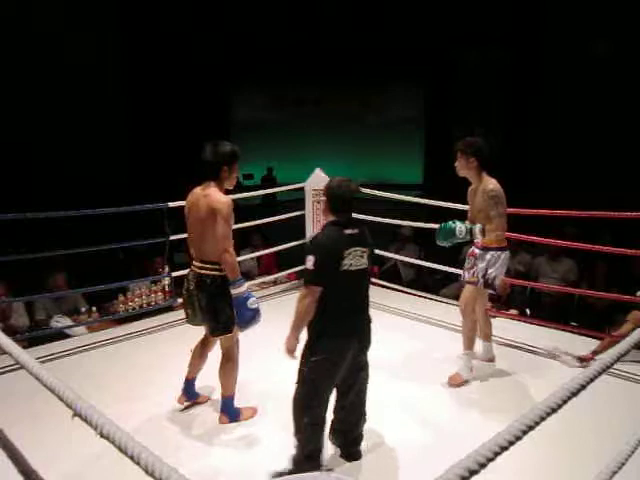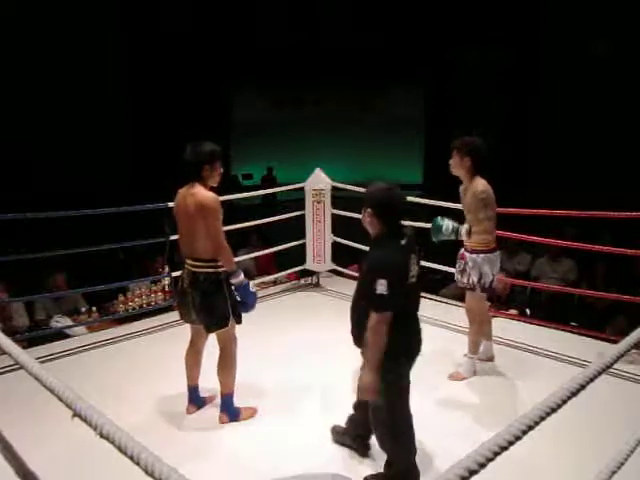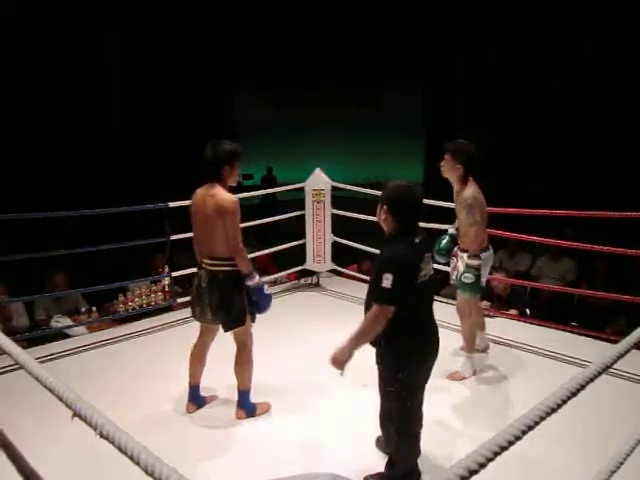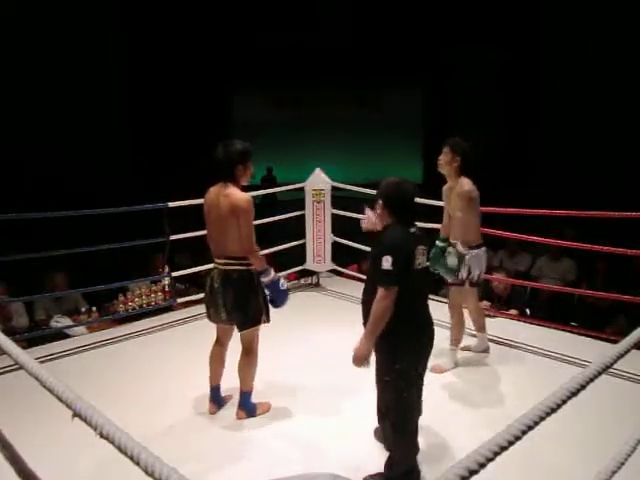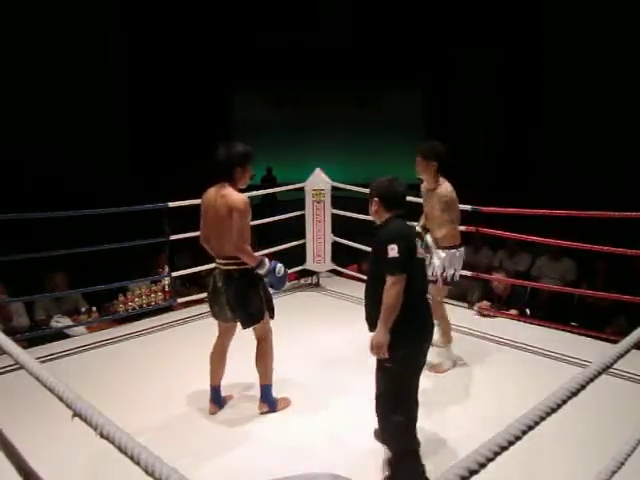
dt=0.7s
person 1, frame 1
left shoulder: (322, 242)
right shoulder: (363, 237)
left elbow: (311, 294)
left wrist: (294, 334)
left hip: (329, 336)
right hip: (359, 330)
left knee: (310, 399)
right knee: (352, 391)
right ankle: (349, 443)
person 1, frame 2
left shoulder: (383, 259)
right shoulder: (403, 242)
left elbow: (380, 321)
left wrist: (370, 368)
left hip: (392, 348)
right hip: (403, 340)
left knee: (388, 409)
right knee: (368, 390)
right ankle: (356, 434)
person 1, frame 3
left shoulder: (394, 255)
right shoulder: (418, 243)
left elbow: (381, 313)
left wrist: (348, 348)
left hip: (401, 349)
right hip: (423, 341)
left knee: (398, 409)
right knee: (408, 404)
right ankle: (400, 444)
person 1, frame 4
left shoulder: (391, 242)
right shoulder: (413, 235)
left elbow: (386, 296)
left wrist: (366, 339)
right wrist: (378, 226)
left hip: (398, 338)
right hip: (418, 332)
left knee: (395, 401)
right knee: (406, 395)
right ankle: (392, 434)
person 1, frame 5
left shoulder: (390, 234)
right shoulder: (406, 230)
left elbow: (395, 283)
left wrist: (382, 329)
left hip: (401, 331)
right hip: (417, 326)
left knee: (390, 399)
right knee: (404, 391)
right ankle: (394, 433)
person 2, frame 1
left shoulder: (193, 195)
right shoulder: (222, 201)
right elbow: (226, 252)
right wrist: (240, 289)
left hip: (196, 276)
right hip: (215, 280)
left knee: (210, 336)
right knee: (231, 346)
left ankle: (188, 391)
right ankle: (228, 410)
person 2, frame 2
left shoulder: (181, 196)
right shoulder: (208, 199)
right elbow: (220, 246)
right wrist: (238, 278)
left hip: (190, 275)
right hip: (210, 278)
left knee: (197, 339)
right knee: (228, 343)
left ankle: (194, 399)
right ankle: (228, 409)
person 2, frame 3
left shoulder: (198, 196)
right shoulder: (228, 201)
left elbow: (197, 240)
right elbow: (236, 249)
right wrist: (253, 280)
left hip: (206, 275)
right hip: (227, 277)
left knee: (204, 338)
right knee: (244, 342)
left ankle: (194, 398)
right ankle: (244, 405)
person 2, frame 4
left shoulder: (211, 195)
right shoulder: (242, 200)
right elbow: (249, 247)
right wrist: (268, 274)
left hip: (218, 274)
right hip: (240, 277)
left knee: (221, 339)
right knee: (249, 343)
left ankle: (215, 398)
right ankle: (245, 405)
person 2, frame 5
left shoulder: (208, 196)
right shoulder: (239, 201)
left elbow: (205, 239)
right elbow: (240, 247)
right wrist: (264, 266)
left hip: (220, 274)
right hip: (241, 276)
left knee: (223, 338)
right knee: (264, 335)
left ankle: (215, 399)
right ankle: (267, 399)
person 3, frame 1
left shoulder: (491, 190)
right shoulder: (472, 189)
left elbow: (499, 228)
left wrist: (468, 232)
right wrist: (456, 231)
left hip: (493, 254)
right hip: (480, 251)
left knee: (466, 305)
right knee: (478, 305)
left ankle: (465, 366)
right ankle: (487, 351)
person 3, frame 2
left shoulder: (480, 191)
right shoulder: (465, 188)
left elbow: (487, 230)
left wrist: (454, 230)
left hip: (483, 256)
right hip: (472, 253)
left knee: (473, 309)
right knee: (480, 306)
left ankle: (469, 364)
right ankle: (486, 350)
person 3, frame 3
left shoulder: (468, 196)
right shoulder: (461, 186)
left elbow: (474, 236)
left wrist: (472, 268)
right wrist: (450, 235)
left hip: (476, 254)
right hip: (465, 250)
left knee: (464, 306)
right knee: (472, 300)
left ankle: (469, 364)
right ankle: (481, 341)
person 3, frame 4
left shoulder: (466, 190)
right shoulder: (447, 189)
left elbow: (472, 228)
left wrist: (458, 254)
right wrist: (440, 246)
left hip: (470, 252)
right hip: (456, 249)
left knee: (455, 303)
right knee: (470, 299)
left ankle: (452, 357)
right ankle: (482, 342)
person 3, frame 5
left shoulder: (444, 193)
right shoulder: (425, 187)
left elbow: (449, 230)
left wrist: (426, 242)
right wrist: (418, 233)
left hip: (448, 252)
right hip: (436, 248)
left knee: (435, 301)
right knee: (434, 297)
left ankle: (447, 356)
right ankle: (444, 338)
